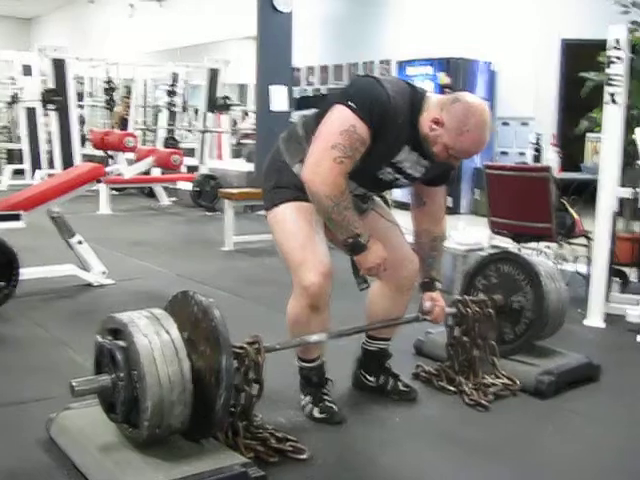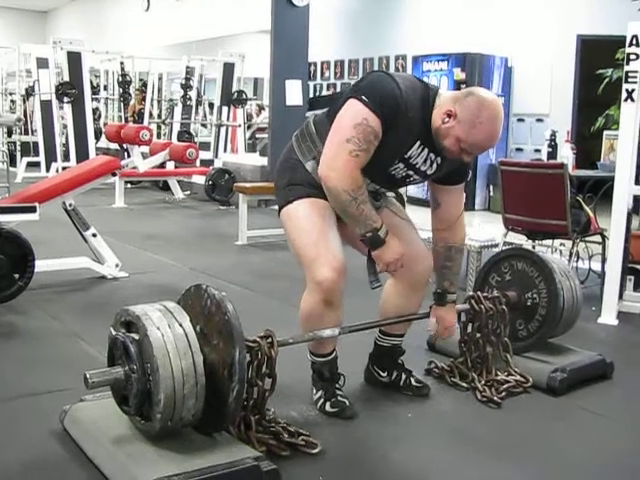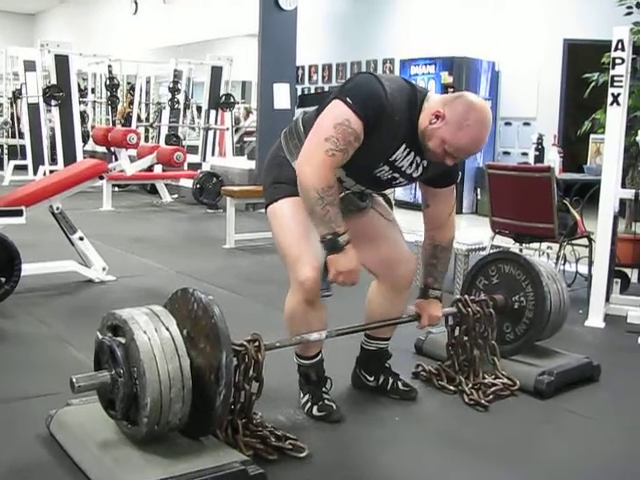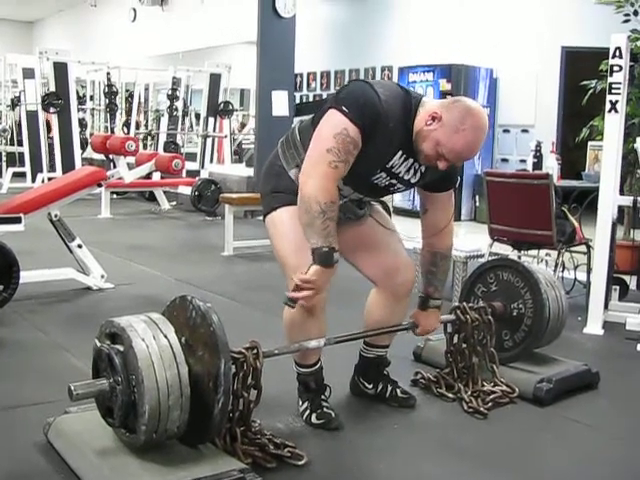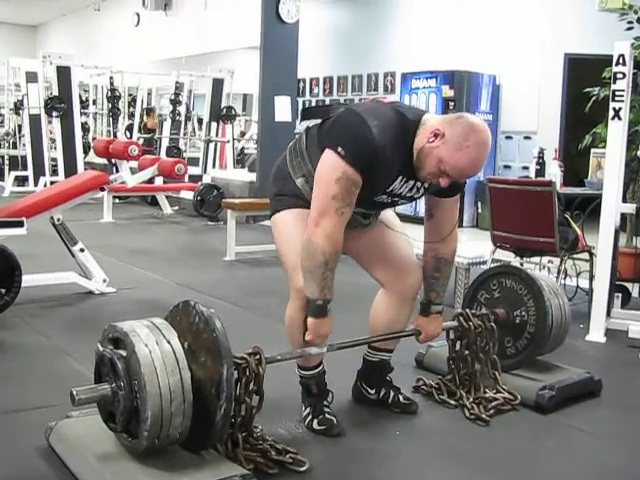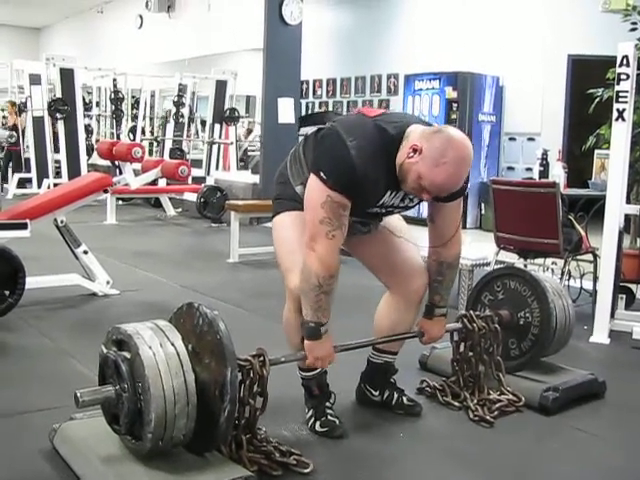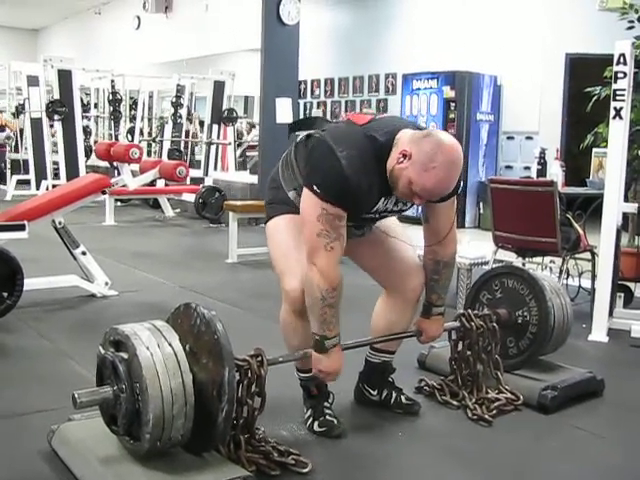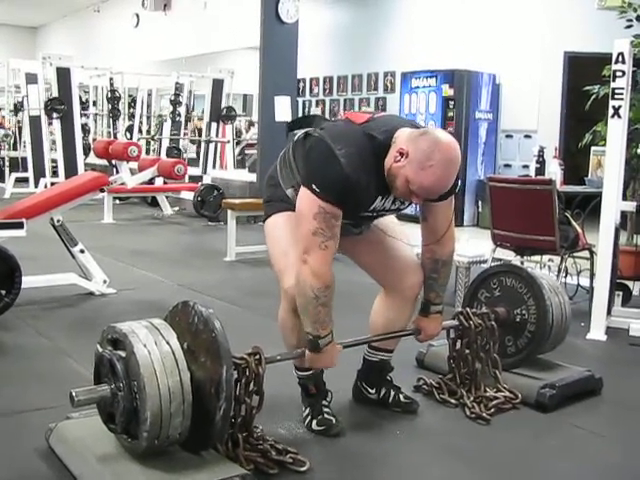
dt=0.5s
person 1, frame 1
left shoulder: (439, 156)
right shoulder: (376, 100)
left elbow: (430, 222)
right elbow: (319, 176)
left wrist: (430, 284)
right wrist: (361, 243)
left hip: (350, 190)
right hip: (297, 179)
left knee: (404, 269)
right knee: (314, 279)
left ankle: (372, 368)
right ankle: (312, 383)
person 1, frame 2
left shoulder: (454, 158)
right shoulder: (388, 95)
left elbow: (449, 226)
right elbow: (335, 172)
left wrist: (446, 299)
right wrist: (378, 238)
left hip: (365, 190)
right hip: (309, 176)
left knee: (419, 265)
right knee: (328, 276)
left ankle: (384, 364)
right ankle: (325, 378)
person 1, frame 3
left shoulder: (444, 161)
right shoulder: (375, 97)
left elbow: (440, 226)
right elbow: (312, 168)
left wrist: (431, 294)
right wrist: (339, 245)
left hip: (351, 190)
right hip: (296, 177)
left knee: (402, 268)
right knee: (310, 276)
left ankle: (371, 367)
right ankle: (311, 381)
person 1, frame 4
left shoulder: (443, 163)
right shoulder: (370, 104)
left elbow: (438, 233)
right elbow: (316, 181)
left wrist: (430, 304)
right wrist: (324, 262)
left hip: (351, 199)
right hip: (294, 185)
left knee: (400, 277)
right knee: (309, 287)
left ankle: (370, 375)
right ankle: (311, 389)
person 1, frame 5
left shoulder: (450, 161)
right shoulder: (367, 133)
left elbow: (441, 238)
right elbow: (324, 227)
left wrist: (432, 309)
right wrist: (319, 310)
left hip: (362, 202)
right hip: (302, 188)
left knee: (407, 278)
right knee: (307, 287)
left ankle: (371, 380)
right ankle: (314, 393)
person 1, frame 6
left shoulder: (444, 167)
right shoulder: (350, 152)
left elbow: (446, 242)
right elbow: (321, 251)
left wrist: (436, 311)
right wrist: (318, 332)
left hip: (368, 208)
right hip: (302, 193)
left knee: (413, 281)
right knee: (302, 288)
left ankle: (375, 382)
right ankle: (316, 394)
person 1, frame 7
left shoulder: (436, 169)
right shoulder: (341, 163)
left elbow: (441, 242)
right elbow: (322, 265)
left wrist: (434, 311)
right wrist: (328, 346)
left hip: (361, 208)
right hip: (296, 198)
left knee: (411, 280)
right knee: (299, 289)
left ankle: (374, 381)
right ankle: (314, 394)
person 1, frame 8
left shoulder: (434, 166)
right shoulder: (339, 162)
left elbow: (439, 240)
right elbow: (314, 263)
left wrist: (433, 309)
right wrist: (320, 343)
left hip: (359, 205)
right hip: (293, 194)
left knee: (409, 278)
right knee: (298, 288)
left ankle: (372, 380)
right ankle: (313, 393)
